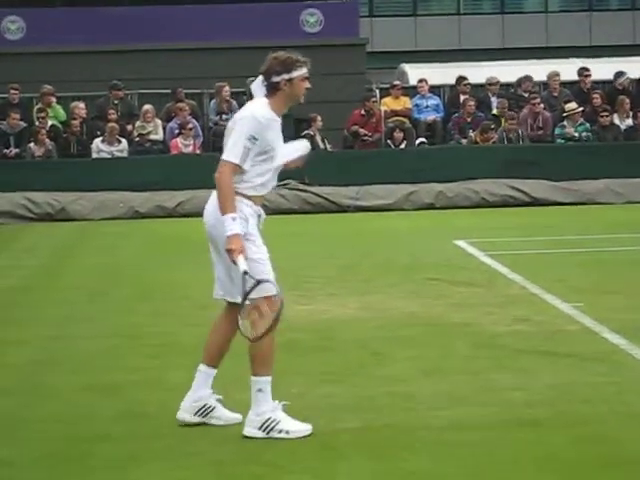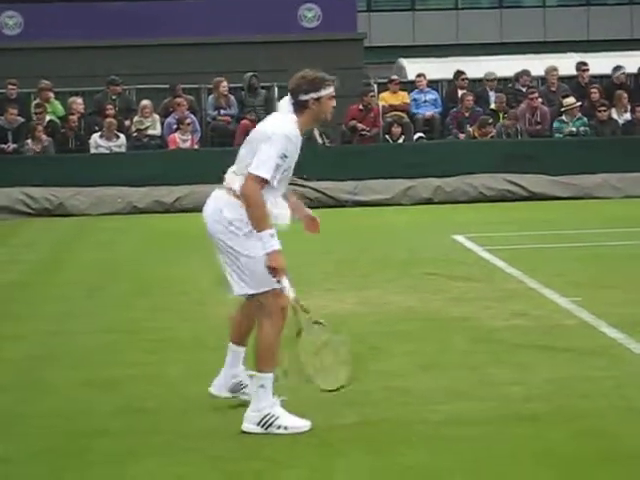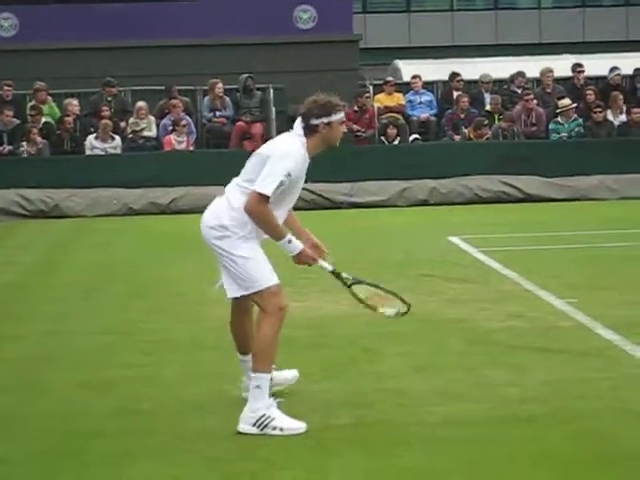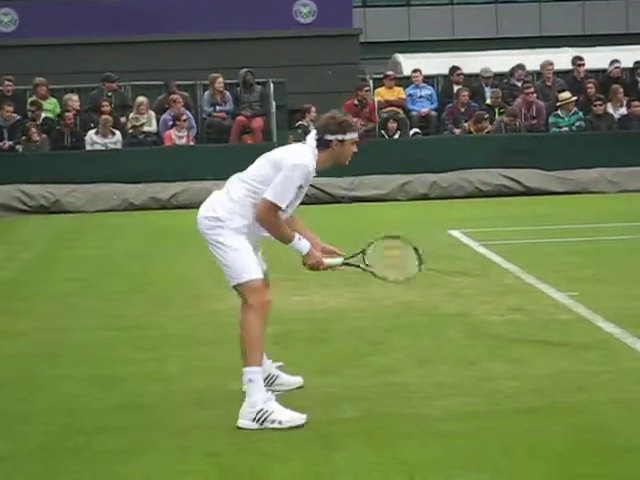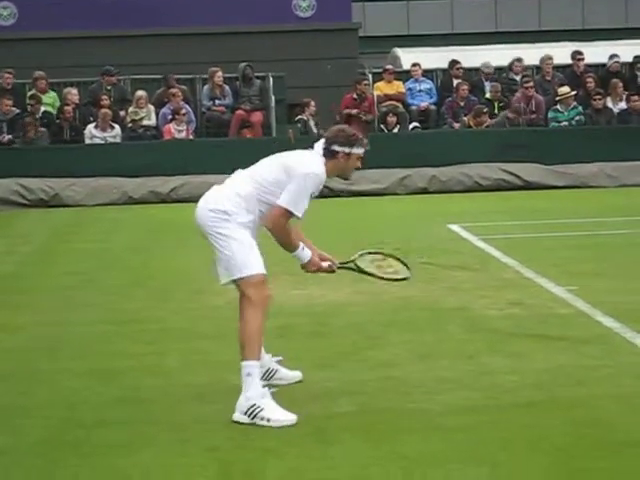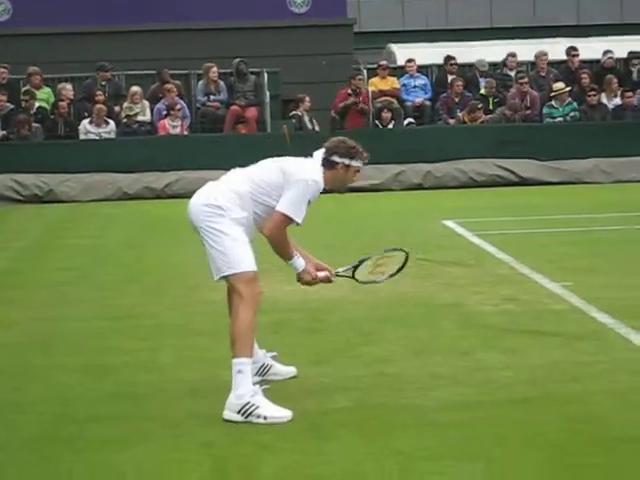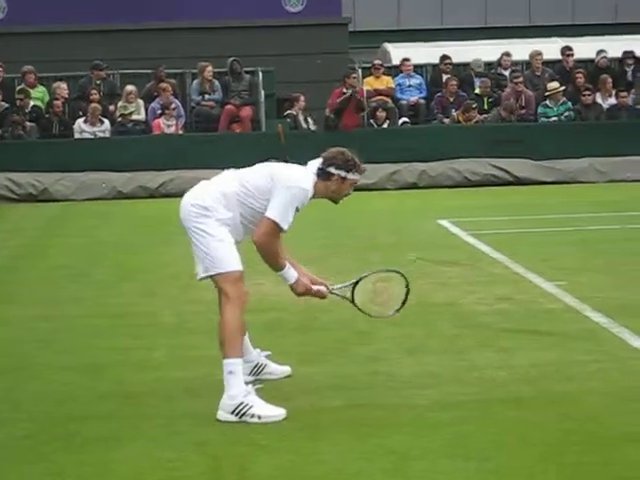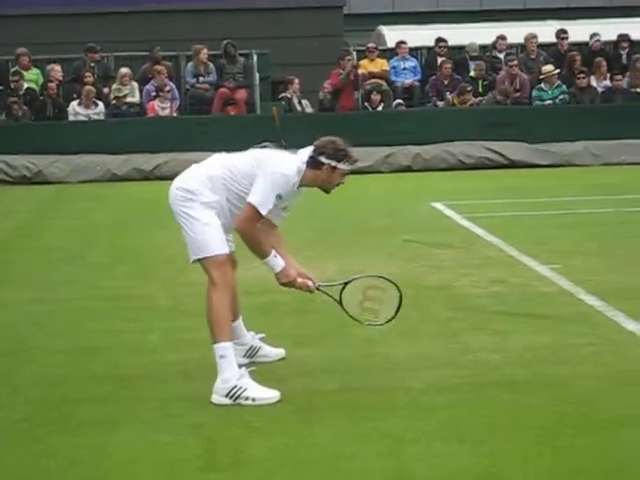
dt=0.2s
person 1, frame 1
left shoulder: (270, 116)
right shoulder: (256, 116)
right elbow: (224, 174)
left wrist: (290, 156)
right wrist: (233, 229)
left hip: (237, 217)
right hip: (235, 218)
left knee: (235, 309)
left ankle: (198, 398)
right ankle: (262, 414)
person 1, frame 2
left shoulder: (286, 126)
right shoulder: (283, 133)
right elbow: (250, 189)
left wrist: (297, 207)
right wrist: (271, 246)
left hip: (227, 211)
right hip: (233, 216)
left knee: (257, 297)
right knee: (275, 305)
left ankle: (232, 375)
right ankle: (261, 411)
person 1, frame 3
left shoulder: (295, 147)
right shoulder: (290, 153)
left elbow: (274, 201)
right elbow: (255, 204)
left wrist: (305, 235)
right wrist: (293, 246)
left hip: (228, 222)
right hip: (229, 226)
left knee: (244, 301)
right knee: (274, 305)
left ankle: (255, 377)
right ankle: (258, 411)
person 1, frame 4
left shoulder: (303, 158)
right shoulder: (300, 163)
left elbow: (281, 210)
right elbow: (265, 213)
left wrist: (316, 244)
right wrist: (303, 248)
left hip: (230, 218)
right hip: (223, 220)
left knee: (253, 293)
right knee: (258, 298)
left ankle: (260, 372)
right ankle: (256, 405)
person 1, frame 5
left shoulder: (307, 164)
right shoulder: (312, 172)
left elbow: (278, 216)
right elbow: (275, 223)
left wrist: (313, 251)
right wrist: (304, 256)
left hip: (220, 207)
right hip: (226, 214)
left knee: (253, 289)
right knee: (257, 295)
left ankle: (259, 364)
right ankle: (252, 399)
person 1, frame 6
left shoulder: (302, 171)
right shoulder: (310, 179)
left elbow: (270, 225)
right elbow: (273, 231)
left wrist: (308, 260)
right wrist: (299, 266)
left hip: (210, 203)
right hip: (218, 210)
left knee: (241, 285)
right knee: (248, 292)
left ankle: (253, 361)
right ankle: (242, 397)
person 1, frame 7
left shoulder: (297, 181)
right shoulder: (299, 186)
left elbow: (269, 236)
right elbow: (262, 239)
left wrist: (301, 273)
right wrist: (291, 277)
left hip: (205, 207)
right hip: (206, 211)
left knee: (231, 286)
right knee: (234, 293)
left ankle: (247, 360)
right ankle: (235, 397)
person 1, frame 8
left shoulder: (293, 179)
right shoulder: (283, 172)
left elbow: (267, 228)
right elbow: (244, 225)
left wrist: (292, 267)
right wrist: (277, 266)
left hip: (203, 196)
right hip: (194, 195)
left knee: (225, 268)
right knee: (221, 276)
left ankle: (241, 343)
right ankle: (229, 381)
